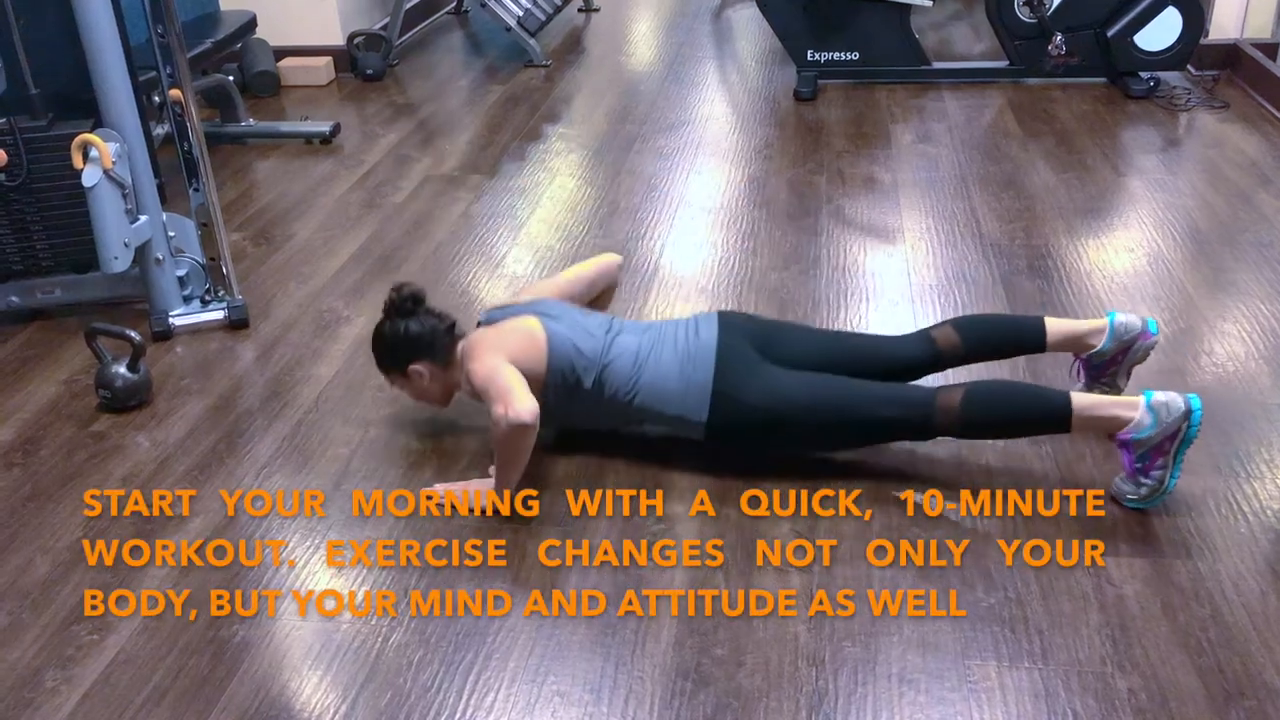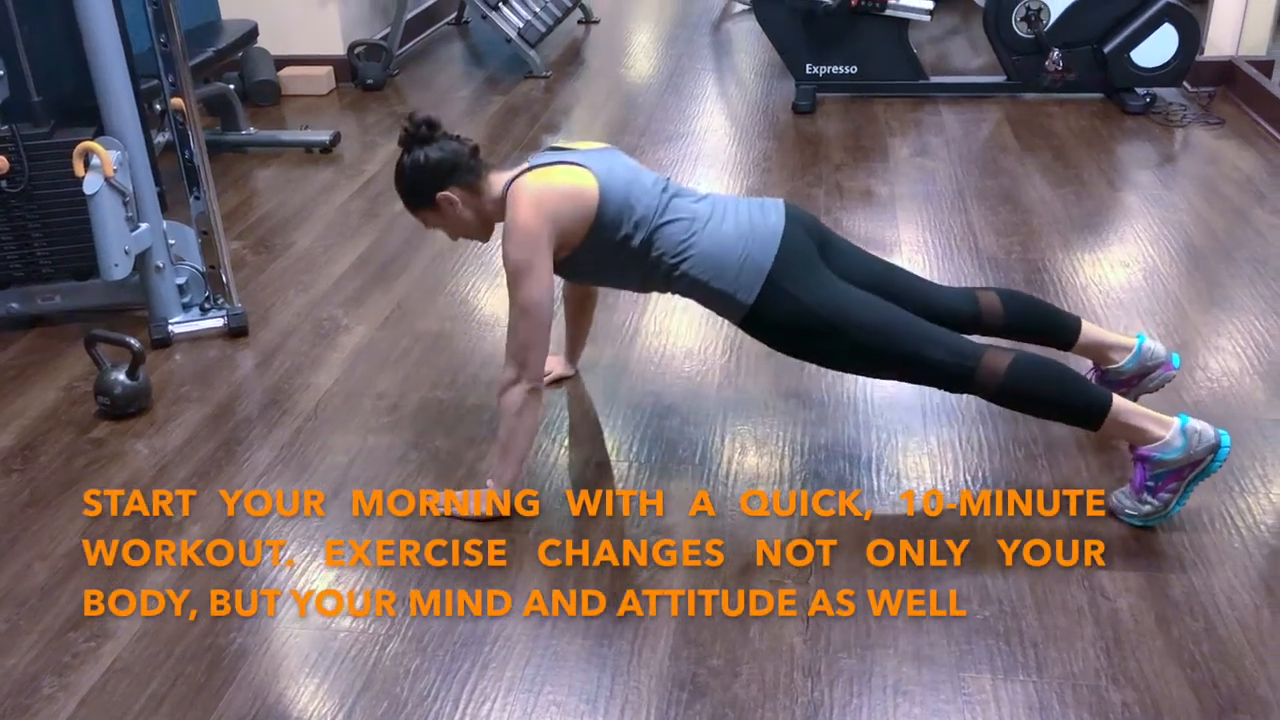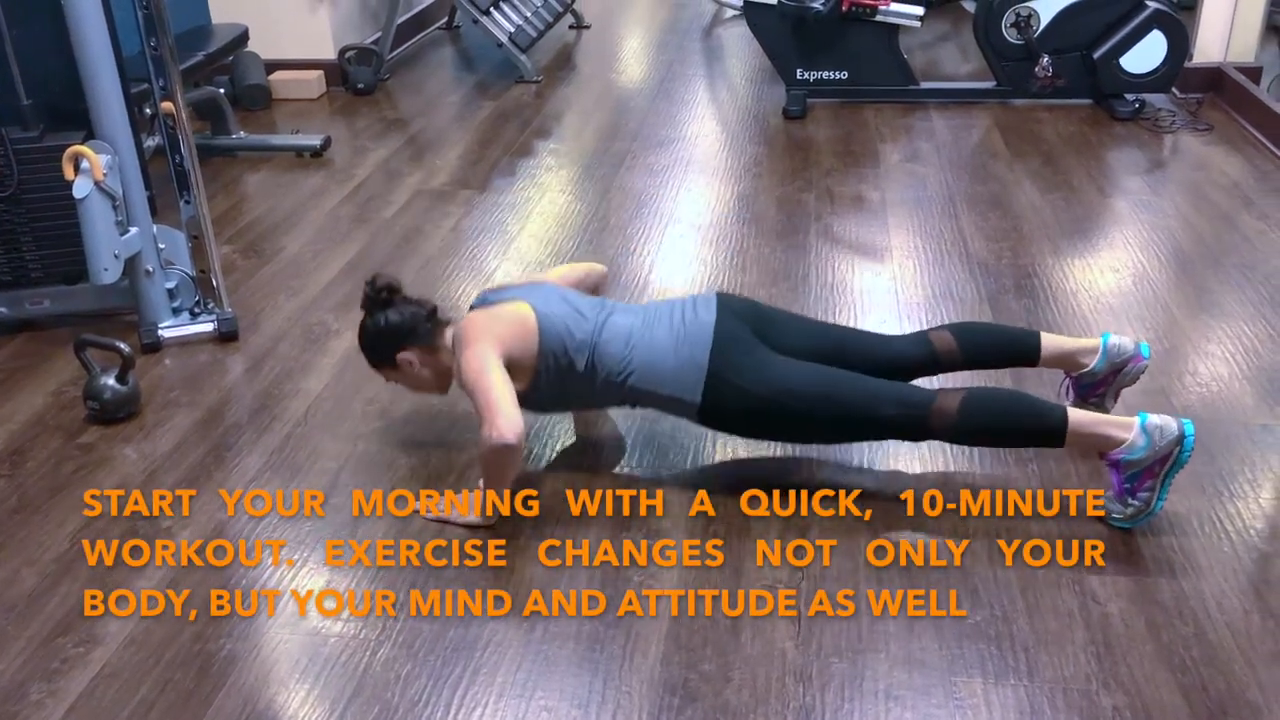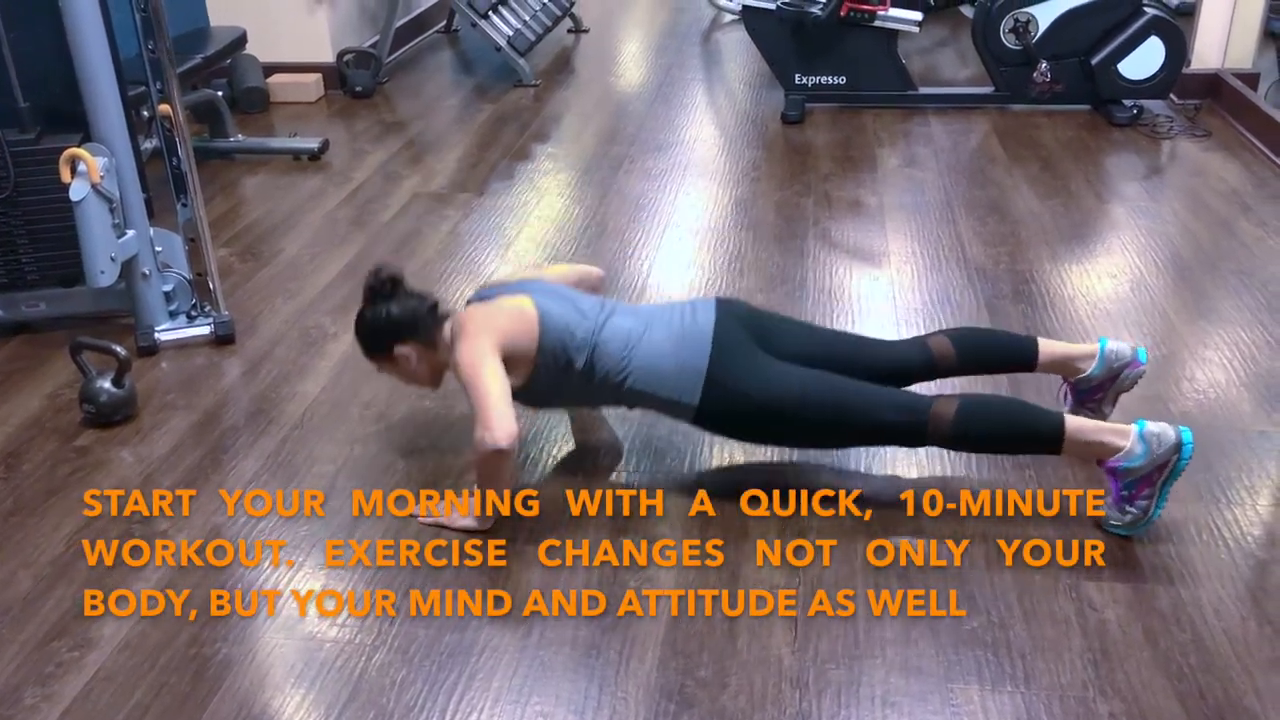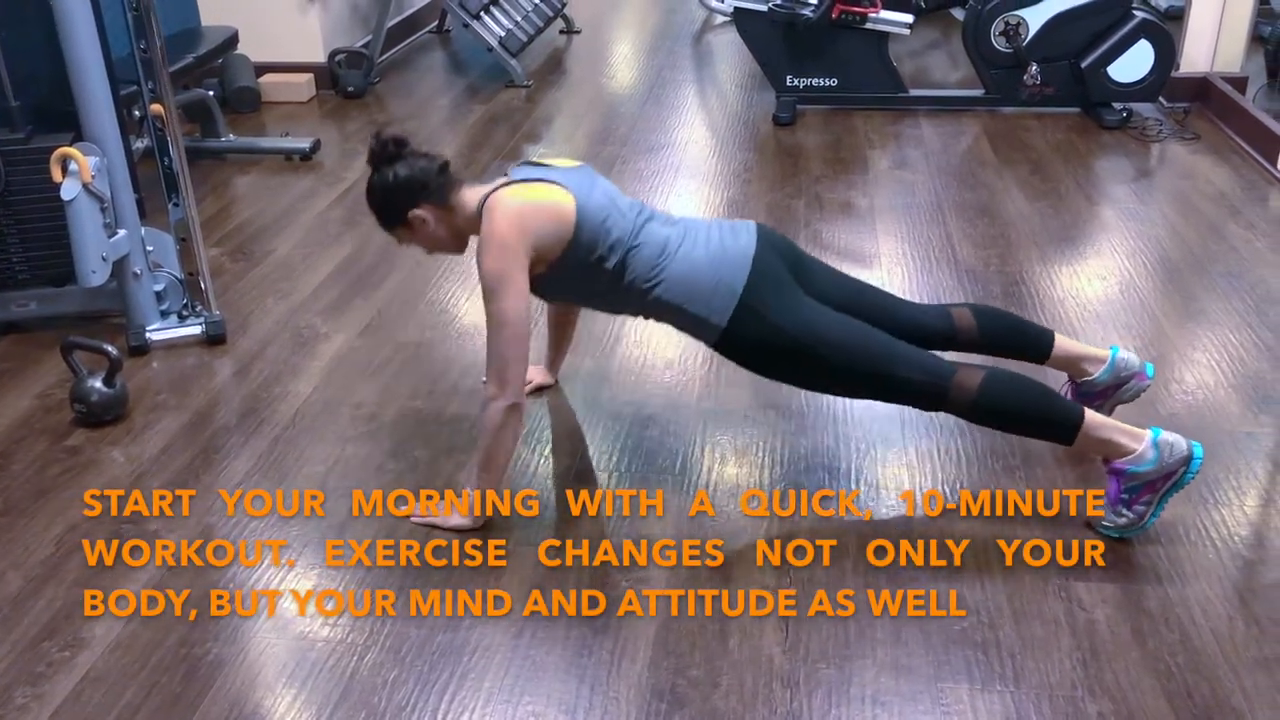
dt=1s
person 1, frame 1
left shoulder: (480, 359)
right shoulder: (514, 311)
left elbow: (520, 418)
right elbow: (612, 261)
left wrist: (500, 489)
left hip: (720, 395)
right hip: (714, 336)
left knee: (915, 409)
right knee: (907, 356)
left ankle: (1140, 416)
right ankle: (1103, 332)
person 1, frame 2
left shoulder: (524, 218)
right shoulder: (549, 164)
left elbow: (521, 381)
left wrist: (498, 496)
right wrist: (570, 358)
left hip: (759, 282)
right hip: (772, 229)
left knee: (950, 361)
right knee: (949, 309)
left ankle: (1171, 441)
right ankle: (1125, 353)
person 1, frame 3
left shoulder: (473, 348)
right shoulder: (495, 304)
left elbow: (506, 436)
right elbow: (596, 271)
left wrist: (489, 505)
left hip: (716, 383)
right hip: (713, 321)
left knee: (905, 410)
right knee: (902, 355)
left ankle: (1133, 439)
right ankle: (1094, 354)
person 1, frame 4
left shoulder: (470, 343)
right shoulder: (499, 298)
left elbow: (498, 442)
right elbow: (593, 277)
left wrist: (479, 509)
left hip: (715, 385)
right hip: (712, 326)
left knee: (902, 416)
right knee: (900, 359)
left ankle: (1131, 448)
right ankle: (1093, 360)
person 1, frame 5
left shoulder: (499, 235)
right shoulder: (527, 180)
left elbow: (502, 393)
left wrist: (477, 505)
right wrist: (555, 368)
left hip: (737, 308)
right hip: (746, 252)
left knee: (924, 378)
right knee: (925, 324)
left ankle: (1143, 452)
right ankle: (1099, 365)
